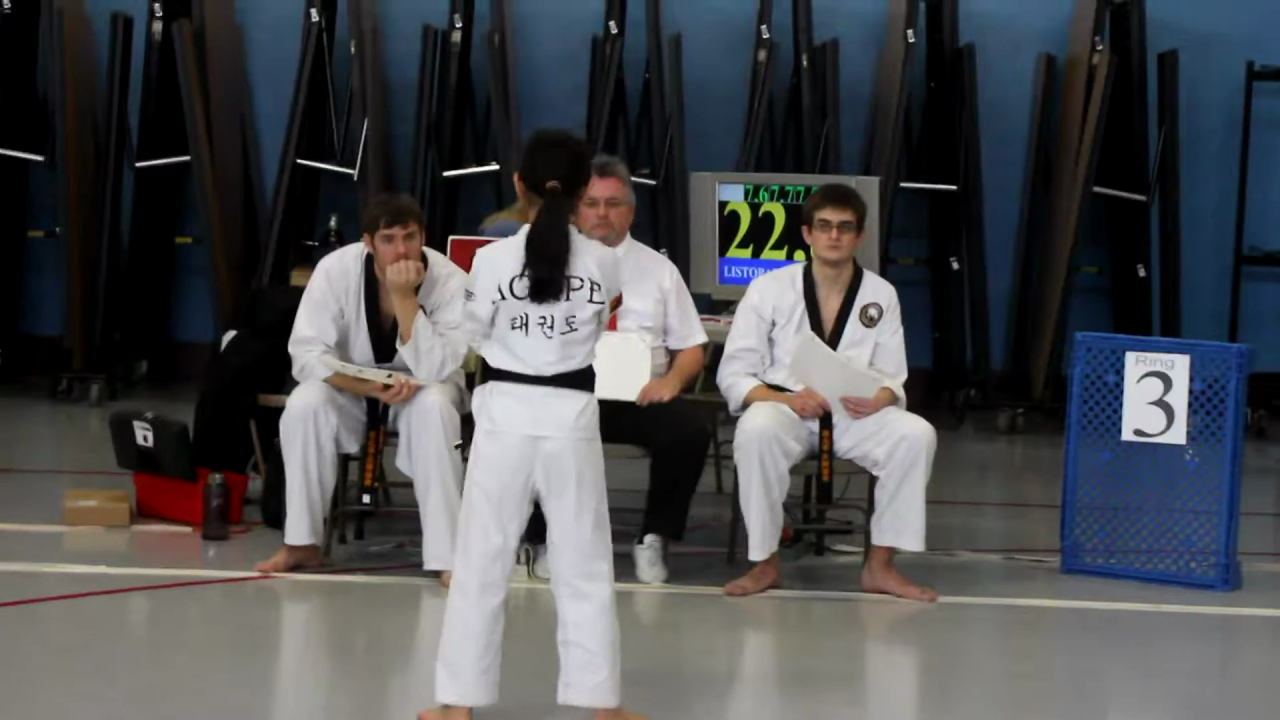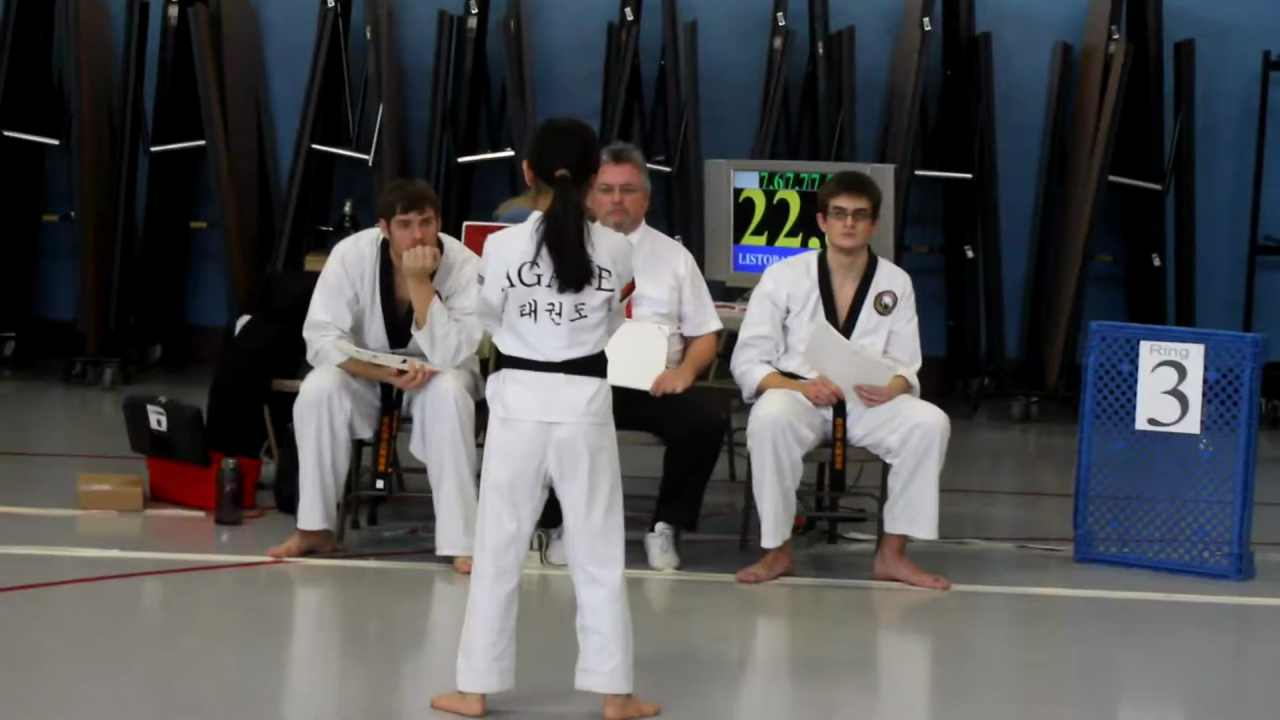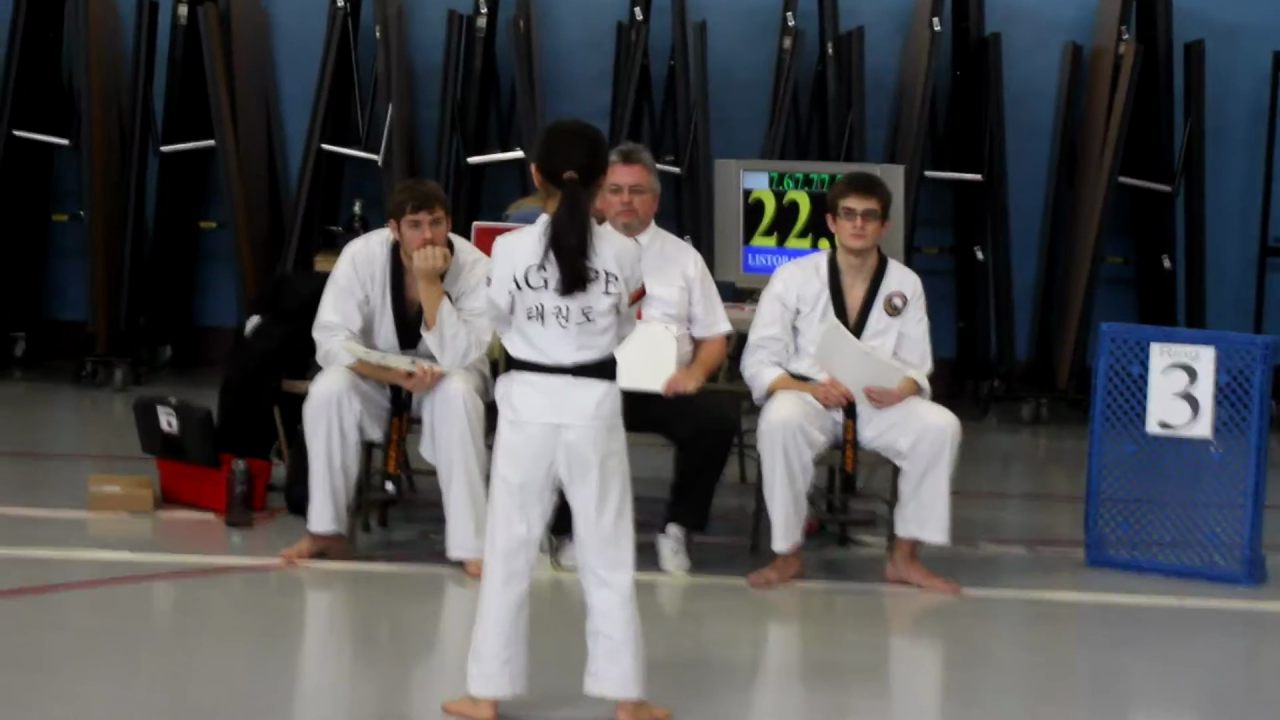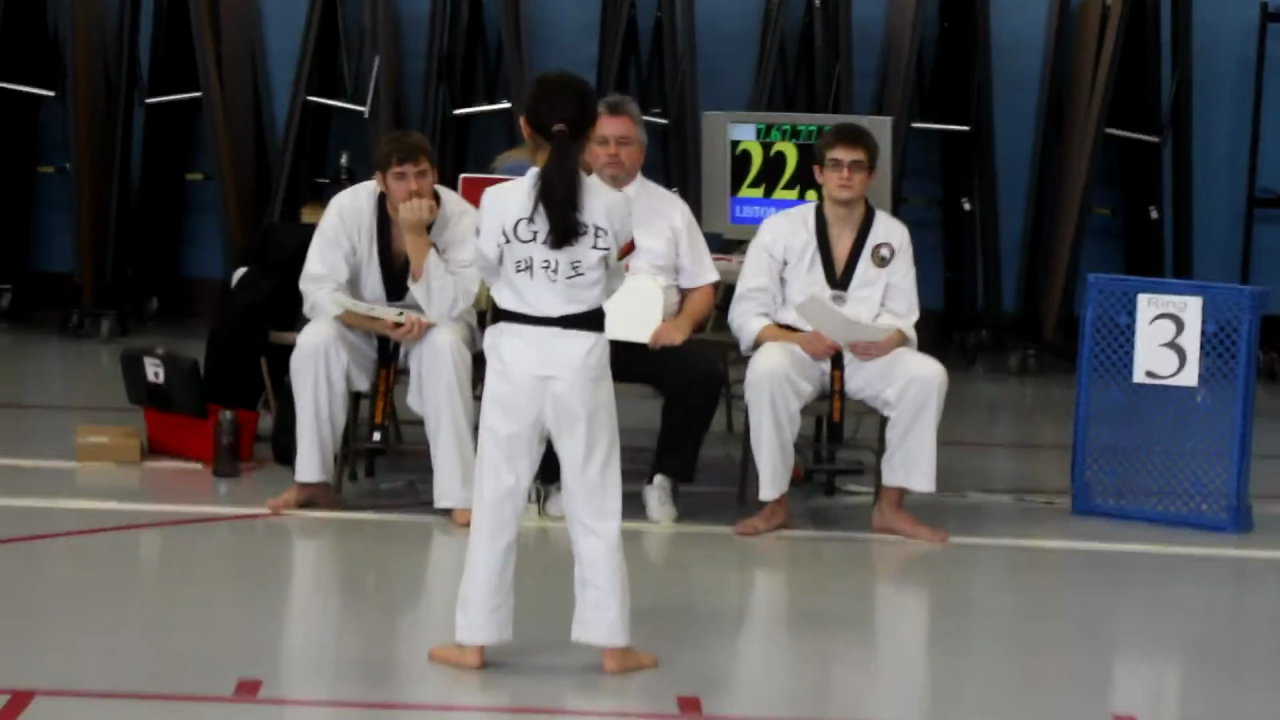
dt=0.3s
person 1, frame 1
left shoulder: (492, 258)
right shoulder: (603, 262)
left elbow: (475, 331)
left hip: (505, 416)
right hip: (571, 418)
left knee: (481, 561)
right knee: (584, 564)
person 1, frame 2
left shoulder: (503, 245)
right shoulder: (614, 248)
left elbow: (490, 319)
right elbow: (611, 325)
left hip: (519, 402)
right hip: (585, 404)
left knee: (498, 548)
right knee: (598, 550)
person 1, frame 3
left shoulder: (510, 248)
right shoulder: (623, 252)
left elbow: (499, 321)
right elbow: (622, 331)
left hip: (528, 405)
right hip: (593, 408)
left knee: (508, 550)
right knee: (608, 554)
person 1, frame 4
left shoulder: (500, 200)
right shoulder: (611, 205)
left elbow: (488, 272)
right elbow: (610, 282)
left hip: (517, 356)
right hip: (581, 359)
left knee: (496, 500)
right knee: (596, 504)
left ankle: (473, 638)
right ankle: (613, 642)
person 2, frame 1
left shoulder: (659, 268)
left elbow: (691, 348)
left wrist: (672, 379)
left hip: (640, 396)
left knee: (691, 431)
left ankle: (653, 539)
right ankle: (546, 539)
person 2, frame 2
left shoulder: (674, 255)
left elbow: (705, 335)
left wrist: (686, 369)
left hip: (653, 385)
left knee: (707, 420)
left ankle: (665, 527)
right ankle: (559, 526)
person 2, frame 3
left shoulder: (684, 256)
left elbow: (715, 337)
left wrist: (696, 371)
left hip: (664, 386)
left knee: (717, 420)
left ankle: (677, 529)
right ankle: (570, 530)
person 2, frame 4
left shoulder: (669, 208)
left elbow: (702, 287)
left wrist: (682, 323)
left hip: (650, 337)
left knee: (704, 371)
left ankle: (664, 478)
right ankle: (558, 479)
person 3, frame 1
left shoulder: (881, 294)
right shoulder: (769, 288)
left elbow: (891, 375)
right elbow: (733, 373)
left wrist: (879, 398)
right wrist: (786, 399)
left hip: (855, 414)
right hip: (785, 409)
left knee: (916, 435)
right knee: (756, 432)
left ankle: (879, 564)
right ankle: (765, 561)
person 3, frame 2
left shoulder: (896, 282)
right shoulder: (784, 276)
left elbow: (905, 364)
right elbow: (747, 360)
left wrist: (892, 387)
right wrist: (800, 387)
left hip: (869, 402)
right hip: (798, 396)
left knee: (930, 423)
right knee: (770, 419)
left ankle: (892, 553)
right ankle: (778, 549)
person 3, frame 3
left shoulder: (906, 283)
right shoulder: (793, 277)
left elbow: (916, 365)
right elbow: (757, 361)
left wrist: (903, 389)
right wrist: (811, 389)
left hip: (879, 404)
right hip: (809, 399)
left knee: (940, 426)
right knee: (780, 422)
left ankle: (904, 556)
right ankle: (788, 552)
person 3, frame 4
left shoulder: (893, 234)
right shoulder: (780, 228)
left elbow: (901, 314)
right elbow: (745, 311)
left wrist: (887, 338)
right wrist: (796, 339)
left hip: (866, 355)
right hip: (795, 350)
left knee: (927, 376)
right knee: (766, 371)
left ankle: (891, 504)
right ankle: (775, 500)
person 4, frame 1
left shoulder: (450, 281)
right shoulder: (336, 270)
left elbow: (436, 370)
right elbow: (307, 354)
left wrist: (404, 298)
right wrist: (372, 388)
left hip: (421, 387)
right hip: (351, 387)
left knee: (434, 410)
right knee: (304, 407)
left ankle: (447, 554)
right ankle: (301, 543)
person 4, frame 2
left shoulder: (465, 266)
right shoulder: (352, 255)
left elbow: (450, 355)
right elbow: (322, 338)
left wrist: (420, 283)
right wrist: (388, 373)
left hip: (437, 371)
right hip: (365, 370)
left knee: (448, 395)
right knee: (318, 391)
left ankle: (461, 541)
right ankle: (315, 526)
person 4, frame 3
left shoulder: (475, 267)
right shoulder: (362, 255)
left elbow: (460, 358)
right elbow: (332, 339)
left wrist: (430, 283)
right wrist: (396, 376)
left hip: (445, 373)
right hip: (374, 371)
left knee: (457, 397)
right knee: (328, 393)
left ankle: (471, 543)
right ankle: (325, 529)
person 4, frame 4
left shoulder: (461, 219)
right shoulder: (348, 208)
left elbow: (448, 308)
right elbow: (318, 290)
left wrist: (416, 236)
right wrist: (383, 326)
left hip: (431, 325)
right hip: (361, 323)
left knee: (445, 346)
right knee: (314, 343)
left ankle: (458, 492)
right ankle: (312, 477)
